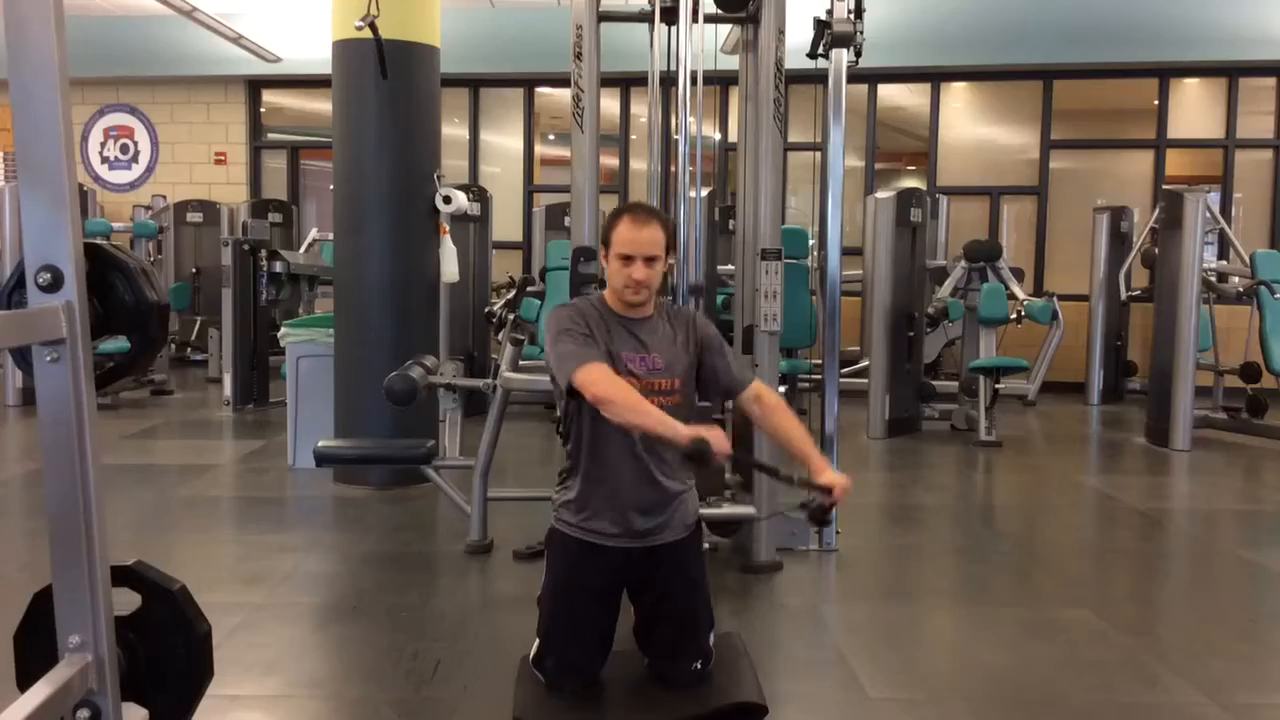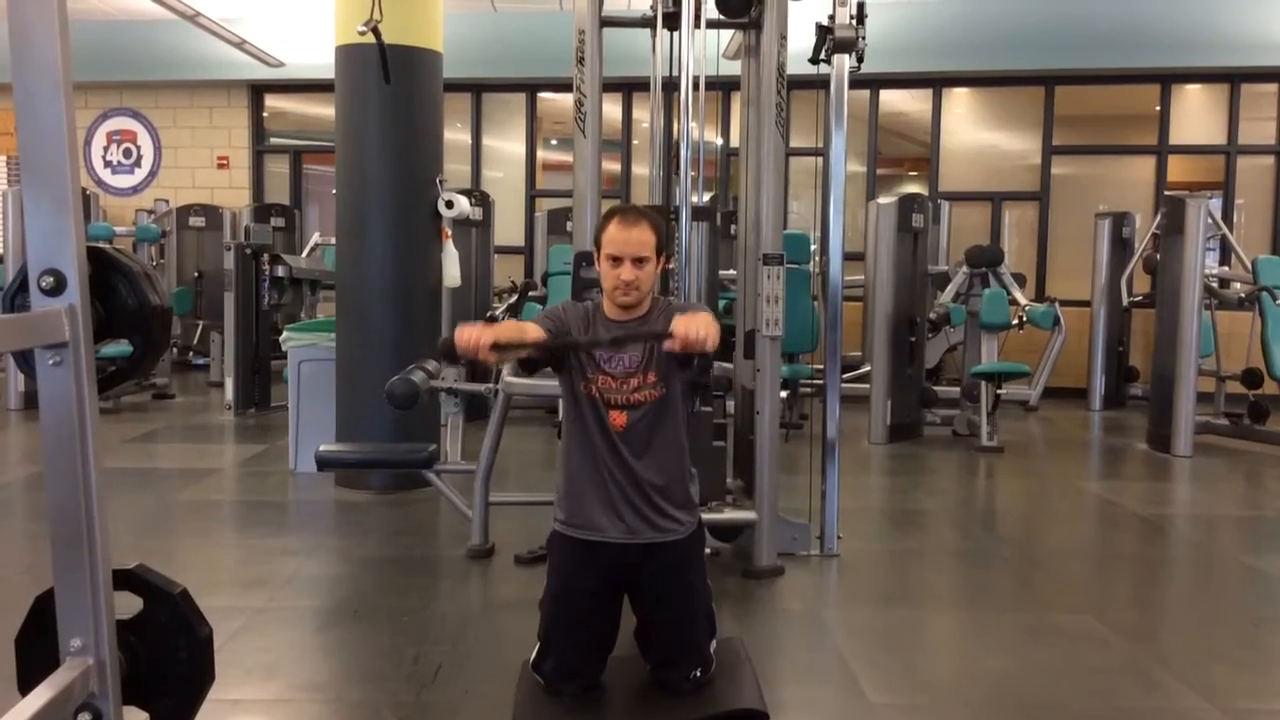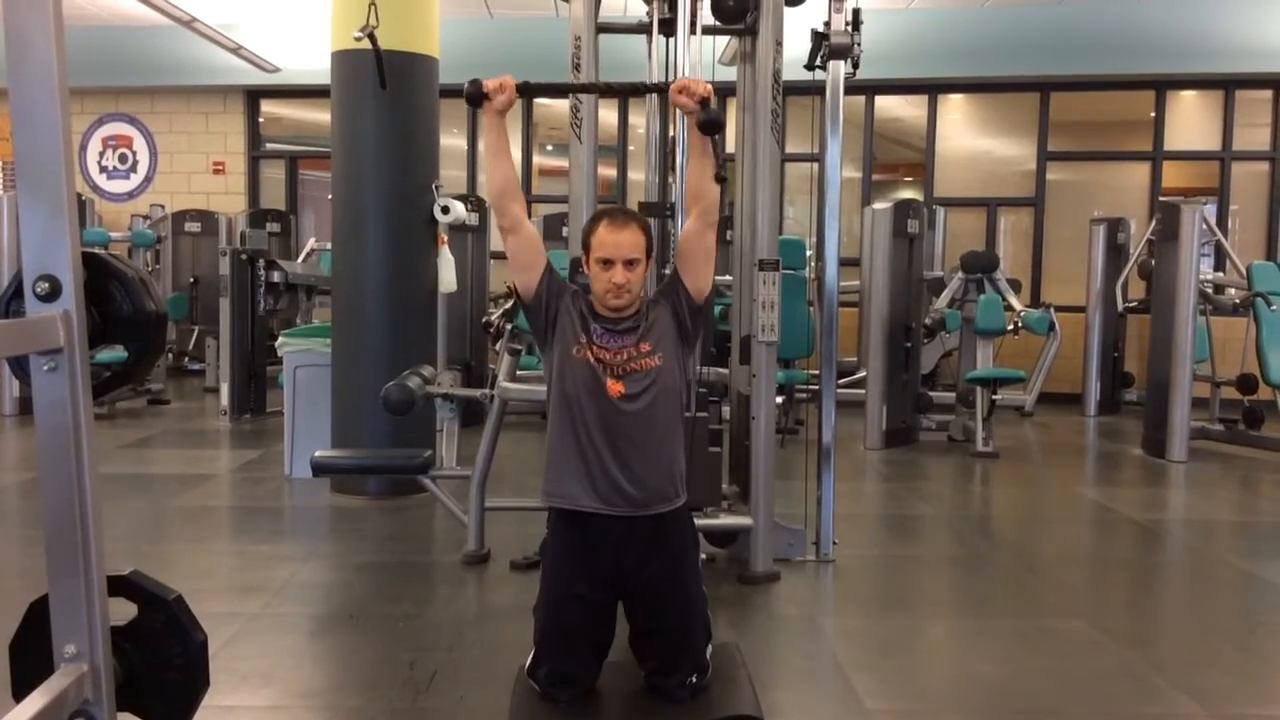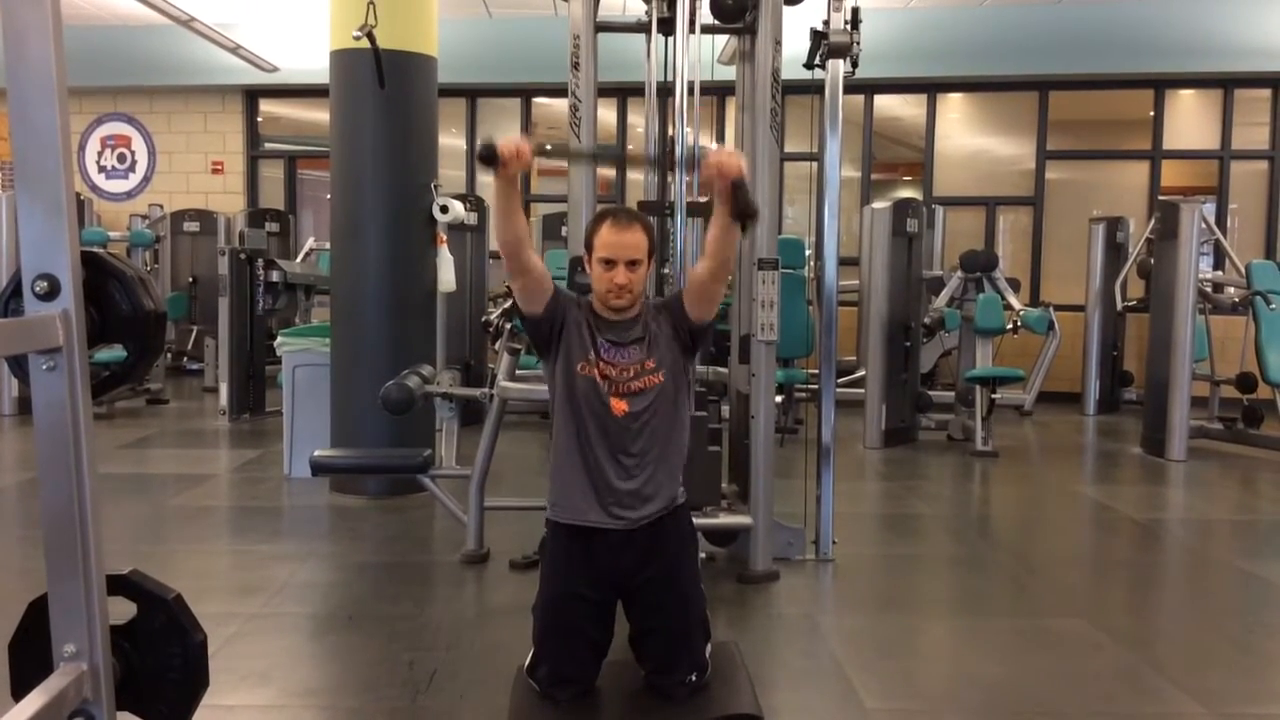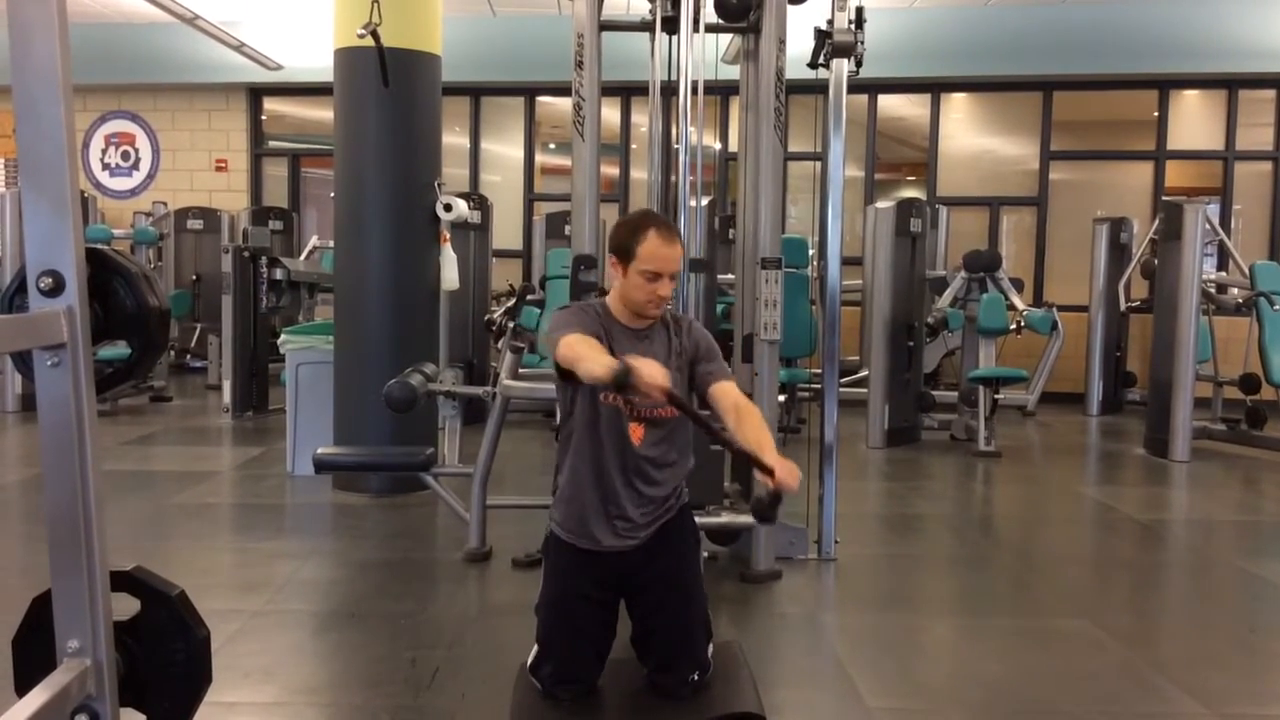
dt=1s
person 1, frame 1
left shoulder: (690, 329)
right shoulder: (572, 322)
left elbow: (757, 396)
right elbow: (602, 393)
left wrist: (817, 463)
right wrist: (681, 430)
left hip: (671, 530)
right hip: (587, 531)
left knee: (684, 672)
right knee: (566, 676)
left ankle: (649, 627)
person 1, frame 2
left shoulder: (673, 325)
right shoulder: (570, 324)
left elbow: (702, 326)
right elbow: (522, 334)
left wrist: (700, 329)
right wrist: (485, 335)
left hip: (668, 531)
right hip: (582, 531)
left knee: (684, 677)
right knee: (563, 678)
left ankle: (651, 633)
right ankle: (602, 632)
person 1, frame 3
left shoulder: (673, 317)
right shoulder: (558, 314)
left elbow: (702, 216)
right elbow: (511, 217)
left wrist: (697, 121)
right wrist: (494, 118)
left hip: (661, 524)
right hip: (577, 525)
left knee: (682, 681)
right knee: (559, 684)
left ankle: (650, 643)
right ankle: (595, 639)
person 1, frame 4
left shoulder: (673, 323)
right shoulder: (561, 320)
left elbow: (716, 270)
right elbow: (519, 260)
left wrist: (725, 197)
right wrist: (507, 182)
left hip: (661, 527)
right hip: (576, 530)
left knee: (681, 680)
right knee: (559, 683)
left ankle: (649, 642)
right ankle: (584, 650)
person 1, frame 5
left shoulder: (690, 336)
right shoulder: (576, 321)
left elbow: (731, 401)
right elbow: (580, 355)
left wrist: (771, 459)
right wrist: (627, 368)
left hip: (663, 528)
right hip: (582, 534)
left knee: (683, 679)
right knee: (562, 682)
left ankle: (648, 633)
